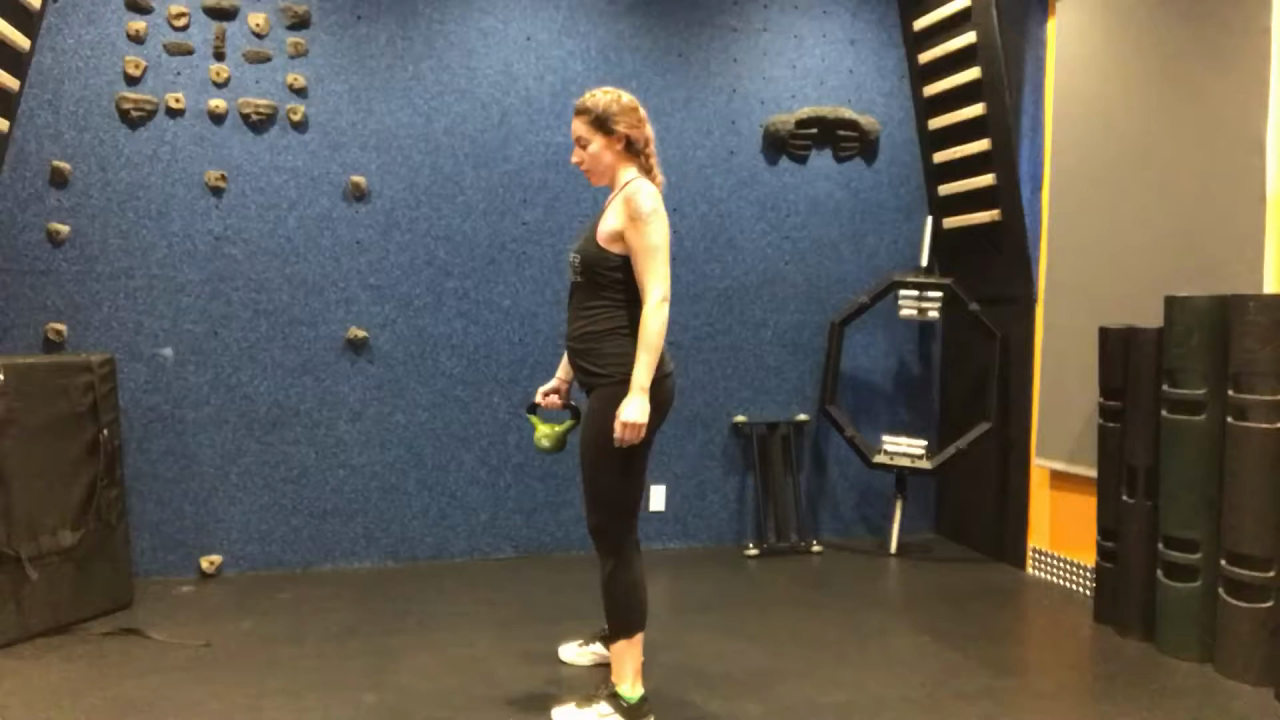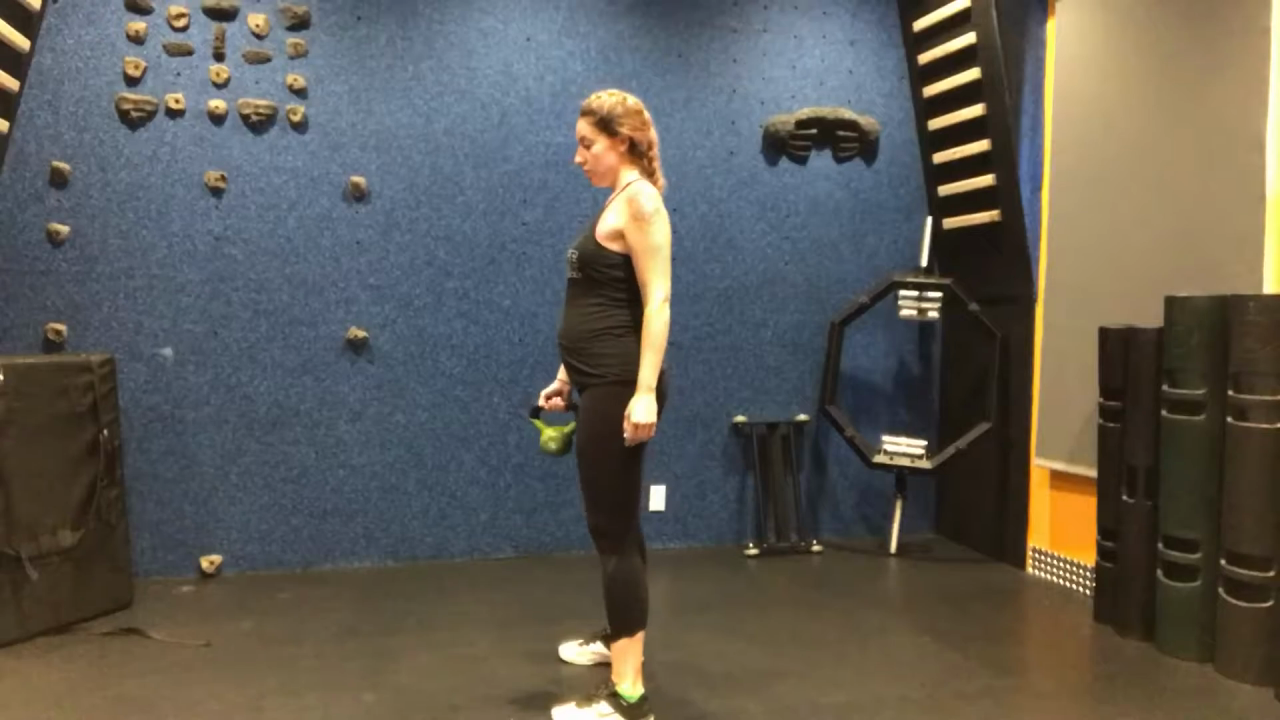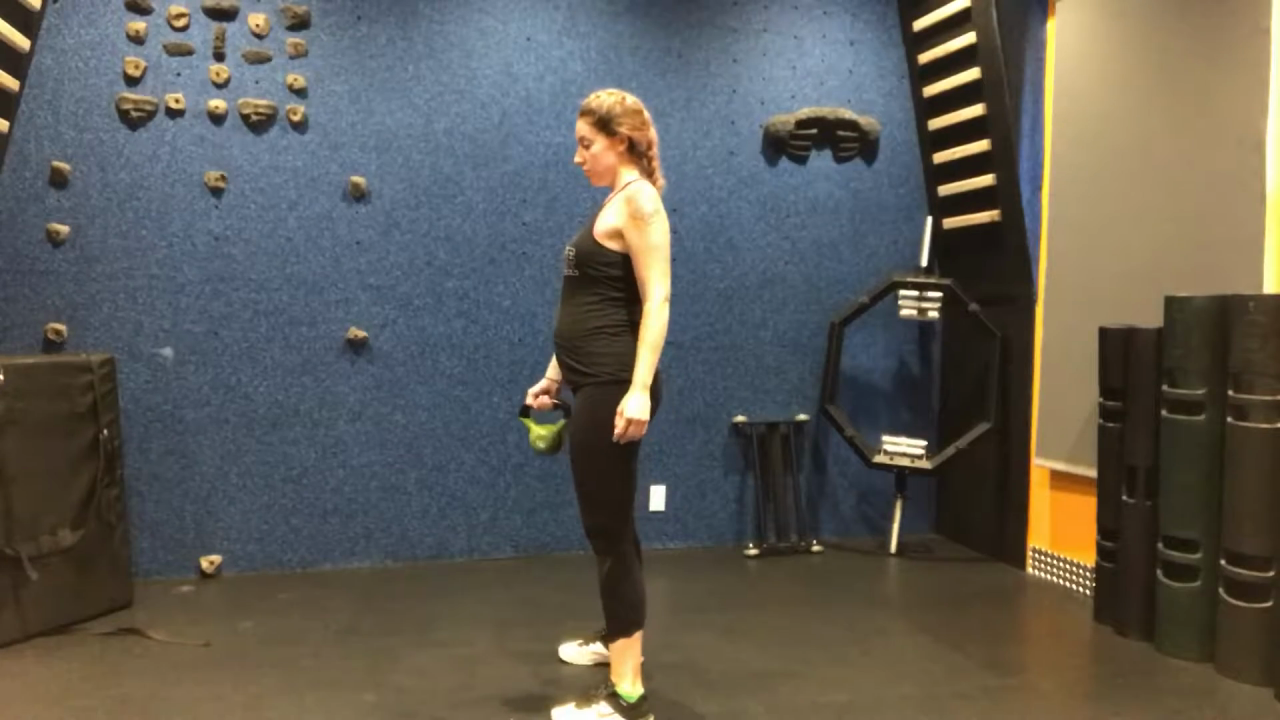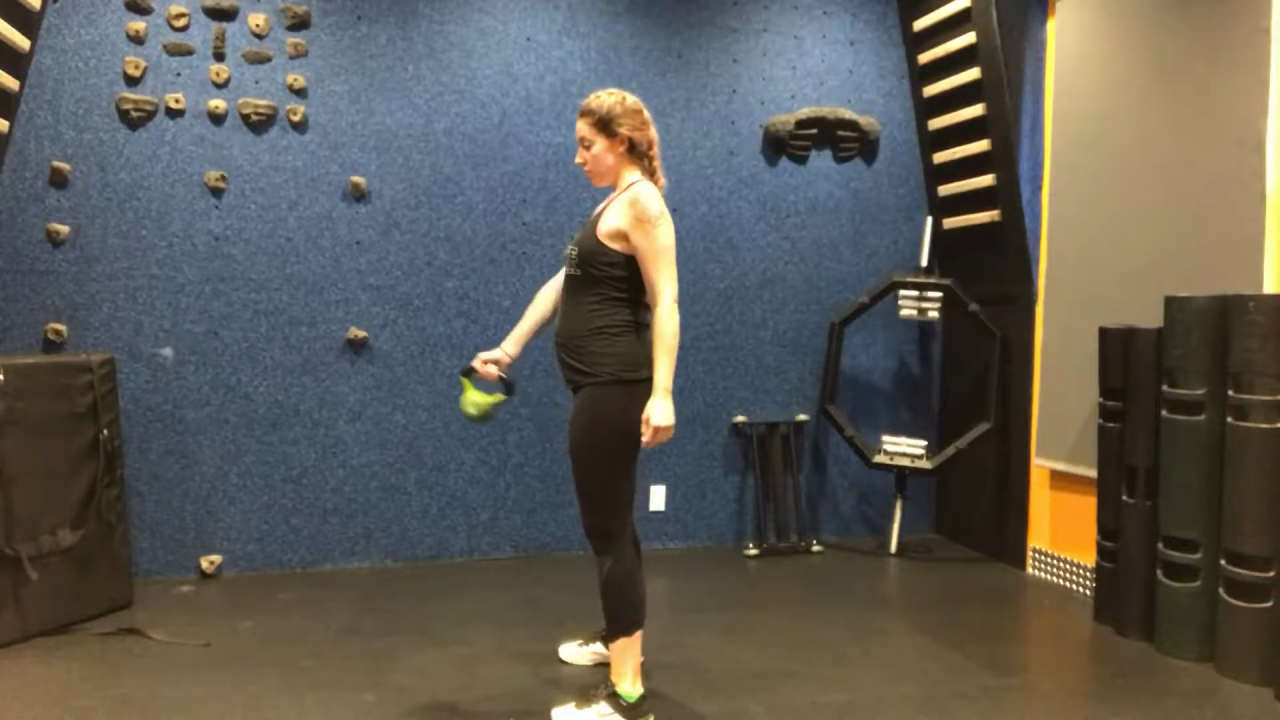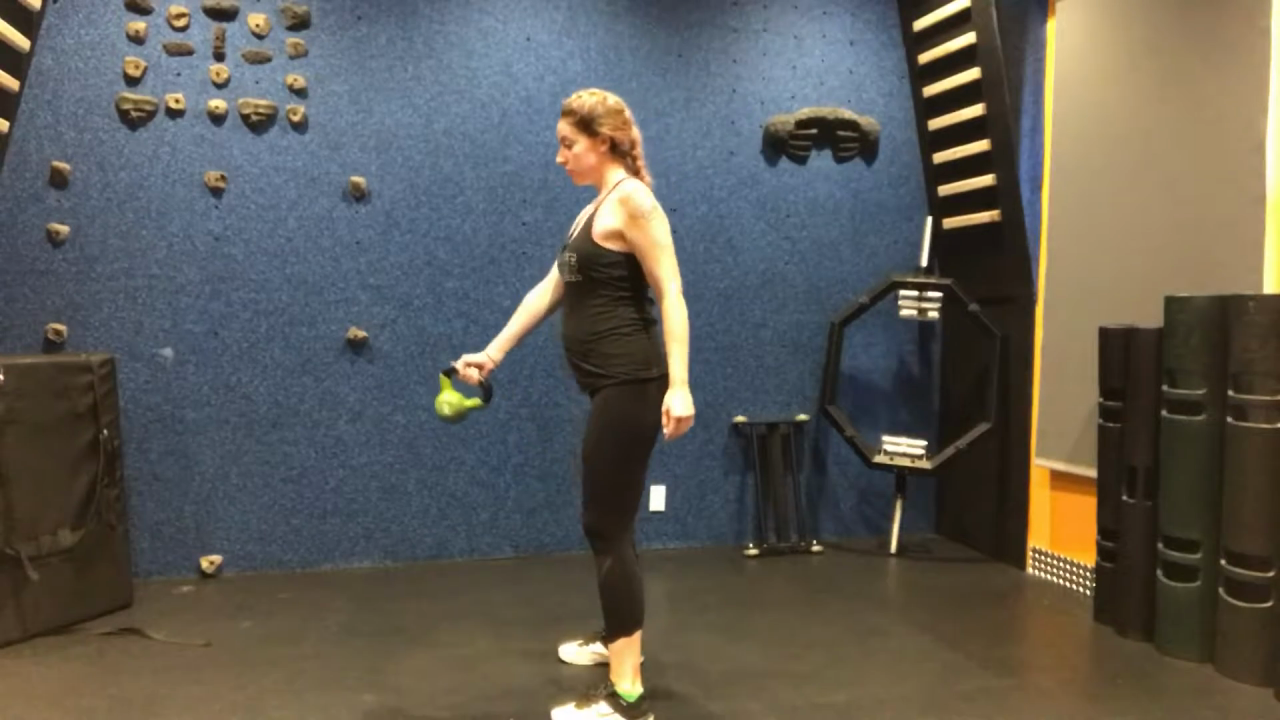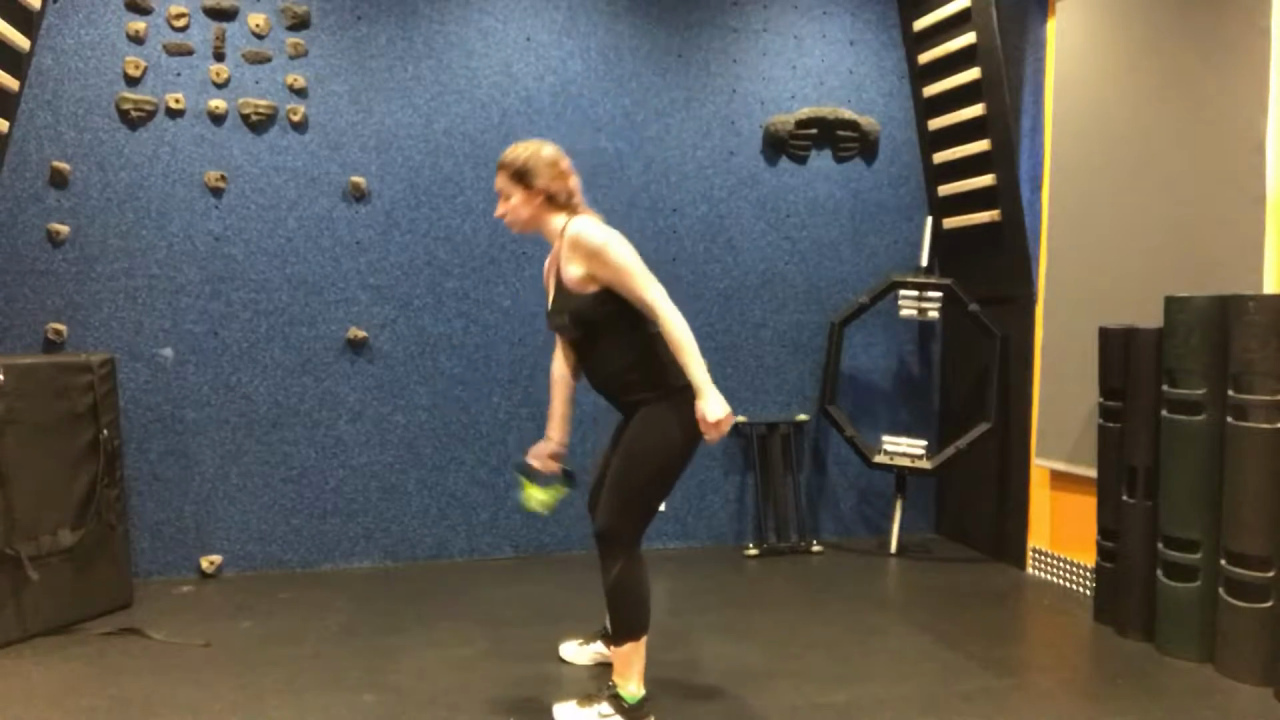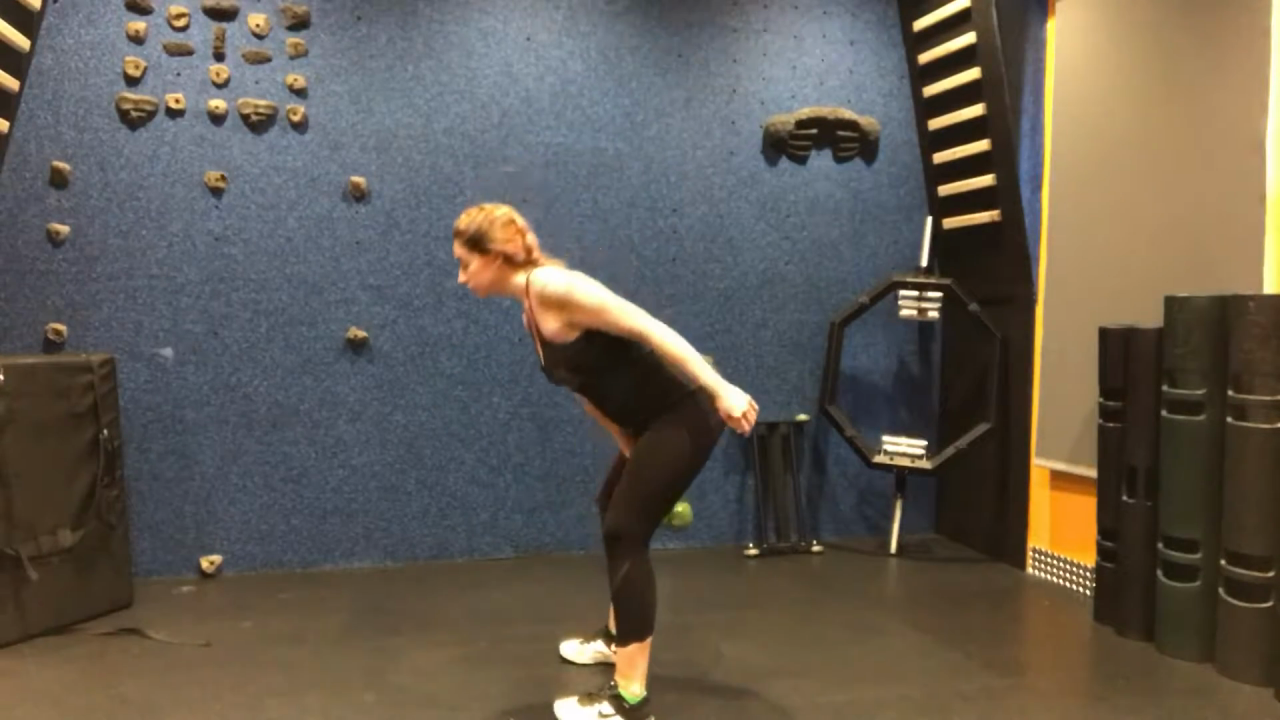
dt=0.3s
person 1, frame 1
left shoulder: (639, 200)
right shoulder: (615, 202)
left elbow: (655, 302)
left wrist: (637, 394)
right wrist: (564, 375)
left hip: (627, 389)
right hip: (606, 385)
left knee: (612, 531)
right knee: (609, 522)
right ankle: (618, 637)
person 1, frame 2
left shoulder: (640, 201)
right shoulder: (615, 203)
left elbow: (656, 303)
left wrist: (647, 393)
right wrist: (565, 377)
left hip: (621, 388)
right hip: (599, 384)
left knee: (613, 530)
right knee: (610, 522)
right ankle: (618, 636)
person 1, frame 3
left shoulder: (640, 201)
right shoulder: (614, 203)
left elbow: (655, 302)
left wrist: (639, 389)
right wrist: (553, 375)
left hip: (615, 387)
right hip: (593, 384)
left knee: (609, 529)
right knee: (610, 523)
right ankle: (620, 635)
person 1, frame 4
left shoulder: (642, 202)
right shoulder: (610, 204)
left elbow: (666, 302)
right elbow: (563, 284)
left wrist: (661, 394)
right wrist: (510, 348)
left hip: (616, 388)
right hip: (596, 385)
left knee: (607, 529)
right knee: (609, 523)
right ankle: (618, 634)
person 1, frame 5
left shoulder: (632, 200)
right shoulder: (594, 208)
left elbow: (670, 296)
right elbow: (550, 288)
left wrist: (678, 384)
right wrist: (492, 354)
left hip: (633, 388)
right hip: (612, 387)
left knee: (606, 527)
right knee: (604, 517)
right ankle: (617, 635)
person 1, frame 6
left shoulder: (589, 240)
right shoulder: (554, 260)
left elbow: (661, 308)
right elbow: (567, 353)
left wrist: (705, 391)
right wrist: (555, 434)
left hip: (669, 402)
right hip: (643, 403)
left knee: (616, 530)
right knee: (604, 510)
right ankle: (617, 634)
person 1, frame 7
left shoulder: (555, 289)
right shoulder: (531, 310)
left elbow: (650, 329)
right elbow: (590, 389)
left wrist: (721, 390)
right wrist: (633, 460)
left hip: (687, 408)
right hip: (655, 414)
left knee: (625, 531)
right knee: (613, 508)
right ankle: (618, 635)
